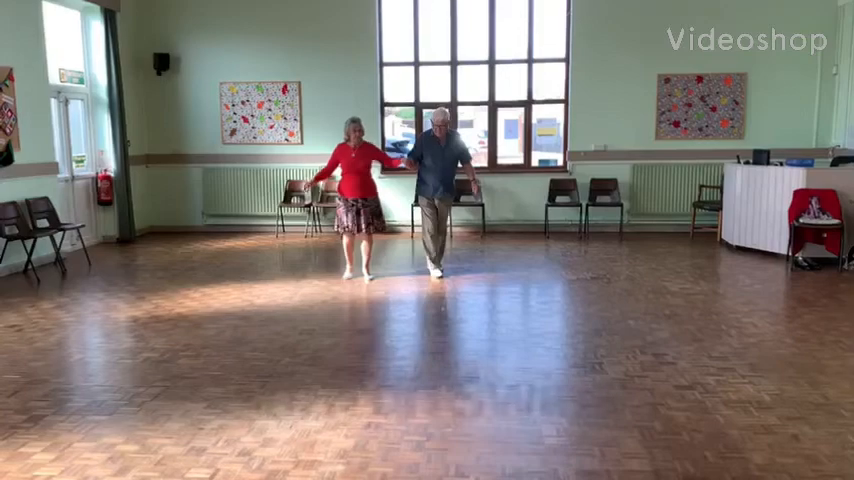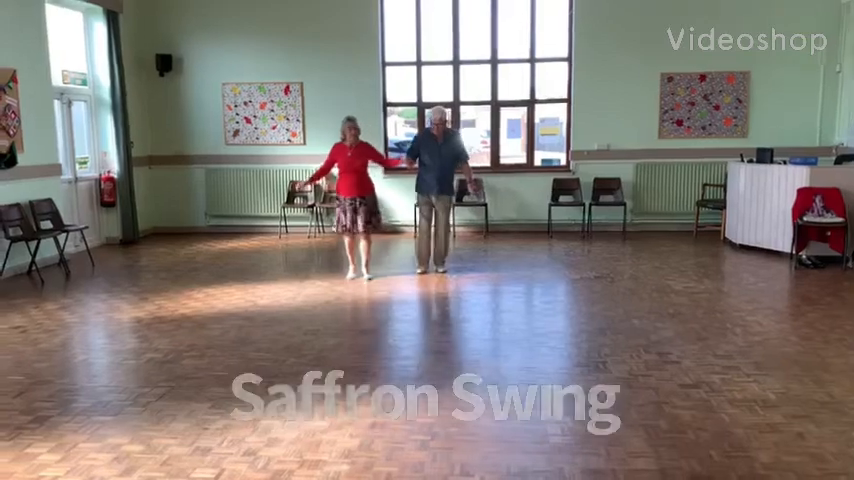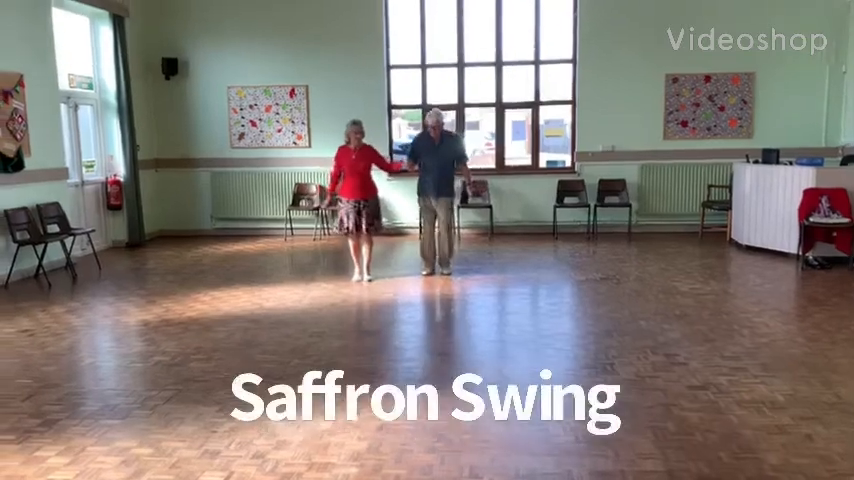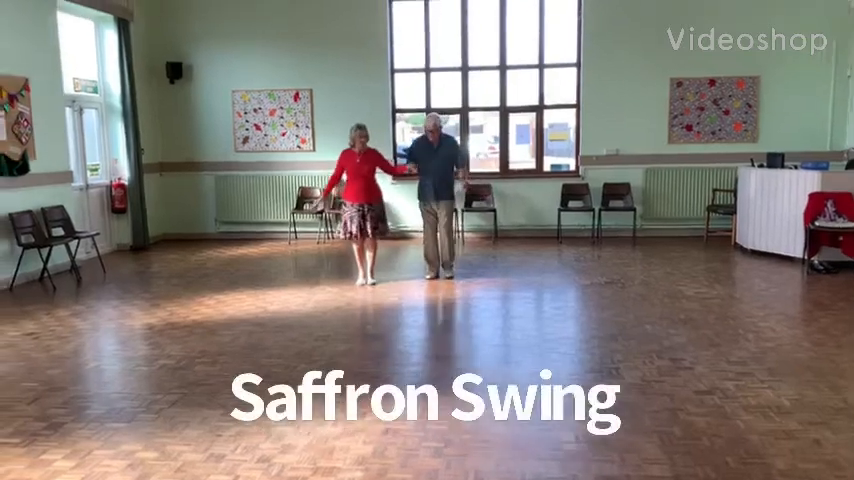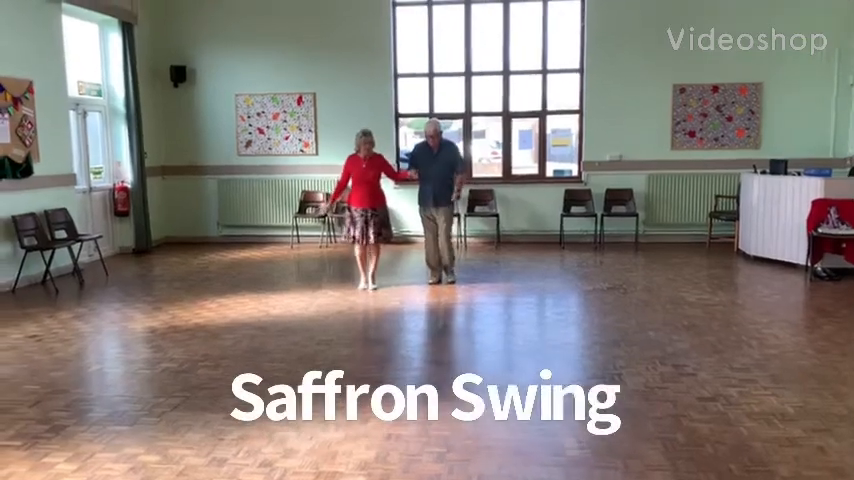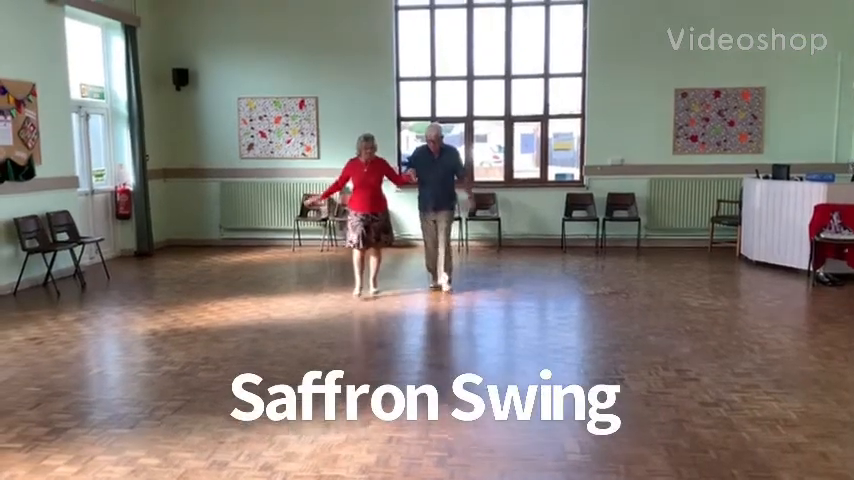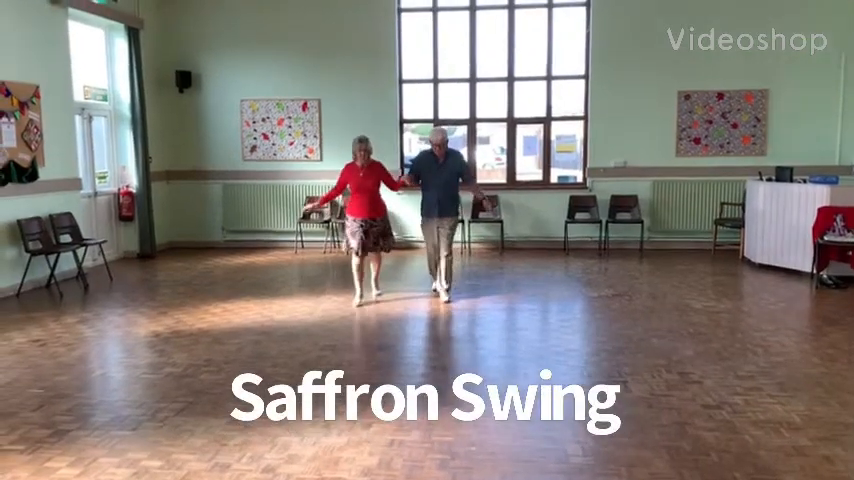
dt=0.3s
person 1, frame 1
left shoulder: (455, 138)
right shoulder: (424, 139)
left elbow: (465, 162)
right elbow: (413, 161)
left wrist: (473, 180)
right wrist: (408, 163)
left hip: (446, 192)
right hip: (426, 191)
left knee: (441, 229)
right knee: (429, 229)
left ankle: (437, 261)
right ankle: (432, 264)
person 1, frame 2
left shoulder: (454, 137)
right shoulder: (421, 137)
left elbow: (463, 162)
right elbow: (411, 158)
left wrist: (470, 180)
right wrist: (409, 162)
left hip: (445, 190)
right hip: (424, 189)
left knee: (442, 227)
right knee: (424, 227)
left ankle: (440, 262)
right ankle: (422, 263)
person 1, frame 3
left shoulder: (453, 139)
right shoulder: (420, 139)
left elbow: (461, 164)
right elbow: (412, 161)
left wrist: (468, 182)
right wrist: (410, 165)
left hip: (445, 192)
right hip: (425, 191)
left knee: (445, 229)
right knee: (427, 229)
left ankle: (445, 263)
right ankle: (428, 264)
person 1, frame 4
left shoulder: (451, 143)
right shoulder: (418, 144)
left elbow: (460, 165)
right elbow: (411, 164)
left wrist: (464, 178)
right wrist: (412, 166)
left hip: (445, 195)
right hip: (426, 195)
left knee: (446, 232)
right knee: (429, 233)
left ankle: (448, 266)
right ankle: (432, 268)
person 1, frame 5
left shoulder: (451, 148)
right shoulder: (419, 149)
left elbow: (460, 172)
right elbow: (412, 170)
left wrist: (457, 189)
right wrist: (413, 173)
left hip: (445, 201)
right hip: (426, 201)
left knee: (445, 237)
right knee: (430, 238)
left ankle: (449, 270)
right ankle: (435, 273)
person 1, frame 6
left shoulder: (452, 153)
right shoulder: (418, 154)
left elbow: (462, 176)
right elbow: (409, 174)
left wrist: (470, 195)
right wrist: (411, 174)
left hip: (445, 206)
right hip: (425, 206)
left knee: (443, 242)
right knee: (430, 243)
left ankle: (445, 279)
right ankle: (434, 276)
person 1, frame 7
left shoulder: (456, 158)
right shoulder: (422, 158)
left elbow: (469, 181)
right elbow: (412, 179)
left wrist: (482, 198)
right wrist: (409, 180)
left hip: (449, 213)
right hip: (428, 212)
left knee: (445, 251)
right knee: (432, 249)
left ankle: (444, 288)
right ankle: (436, 280)
person 2, frame 1
left shoulder: (369, 148)
right shoulder: (340, 149)
left elbow: (388, 161)
right elbow: (328, 169)
left wrist: (401, 161)
right wrist: (314, 180)
left hip: (367, 196)
right hip: (347, 197)
left knee: (367, 233)
right knee: (348, 233)
left ankle: (366, 268)
right ankle: (349, 267)
person 2, frame 2
left shoulder: (365, 147)
right shoulder: (337, 148)
left elbow: (384, 161)
right elbow: (325, 168)
left wrist: (399, 161)
right wrist: (309, 181)
left hip: (364, 195)
right hip: (345, 195)
left knee: (364, 231)
right knee: (348, 233)
left ankle: (365, 267)
right ankle: (352, 267)
person 2, frame 3
left shoulder: (369, 150)
right shoulder: (342, 151)
left elbow: (386, 166)
right elbow: (336, 175)
left wrist: (402, 165)
right wrist: (330, 194)
left hip: (367, 197)
right hip: (348, 198)
left knee: (367, 233)
right knee: (352, 234)
left ankle: (366, 269)
right ankle: (357, 269)
person 2, frame 4
left shoulder: (373, 154)
right shoulder: (345, 155)
left elbow: (391, 169)
right elbow: (336, 176)
left wrist: (406, 168)
right wrist: (325, 194)
left hip: (372, 201)
right hip: (352, 202)
left knee: (371, 237)
right knee: (356, 238)
left ankle: (370, 273)
right ankle: (361, 273)
person 2, frame 5
left shoulder: (379, 159)
right shoulder: (351, 160)
left elbow: (394, 175)
right elbow: (342, 183)
left wrist: (408, 174)
right wrist: (331, 201)
left hip: (376, 206)
right hip: (356, 207)
left knee: (374, 242)
right knee: (359, 243)
left ankle: (372, 277)
right ankle: (363, 277)
person 2, frame 6
left shoulder: (381, 163)
right shoulder: (352, 164)
left elbow: (397, 180)
right elbow: (339, 183)
left wrist: (408, 177)
right wrist: (321, 197)
left hip: (378, 211)
right hip: (358, 212)
left knee: (376, 247)
right knee: (358, 248)
left ankle: (373, 281)
right ankle: (358, 284)
person 2, frame 7
left shoulder: (377, 167)
right shoulder: (348, 169)
left elbow: (393, 185)
right elbow: (337, 190)
left wrist: (403, 181)
right wrist: (318, 203)
left hip: (377, 216)
right hip: (355, 217)
left knee: (376, 251)
right knee: (357, 254)
left ankle: (375, 283)
right ankle: (358, 292)
